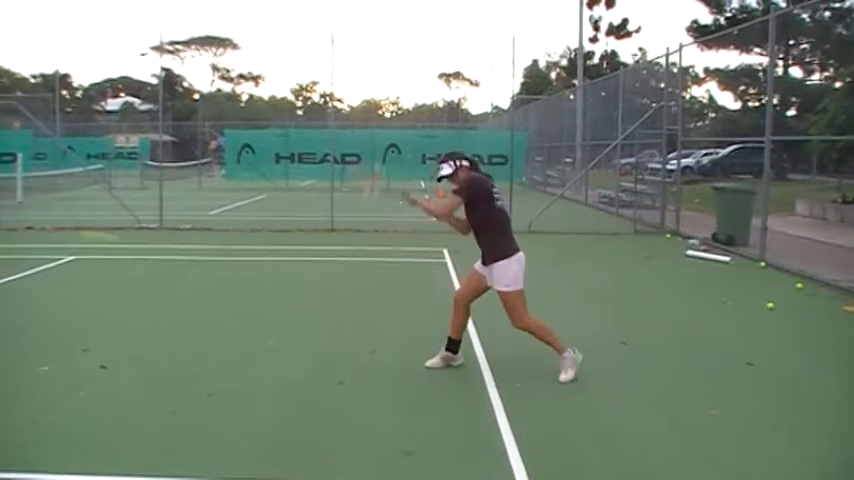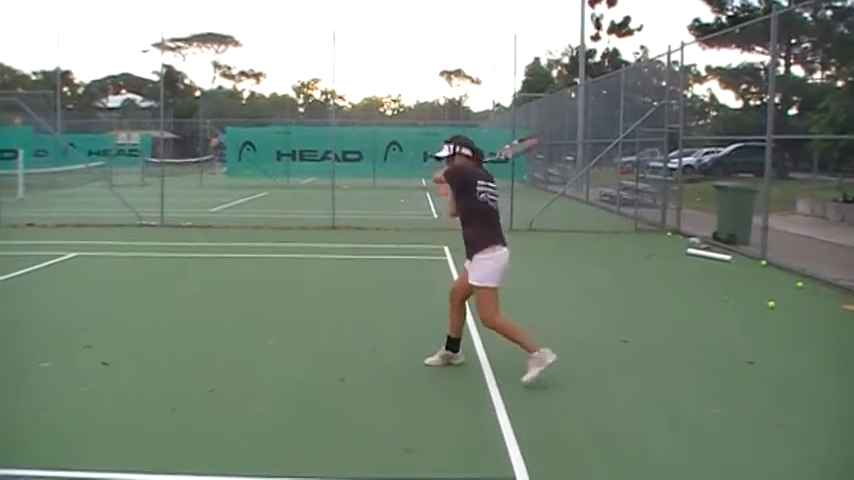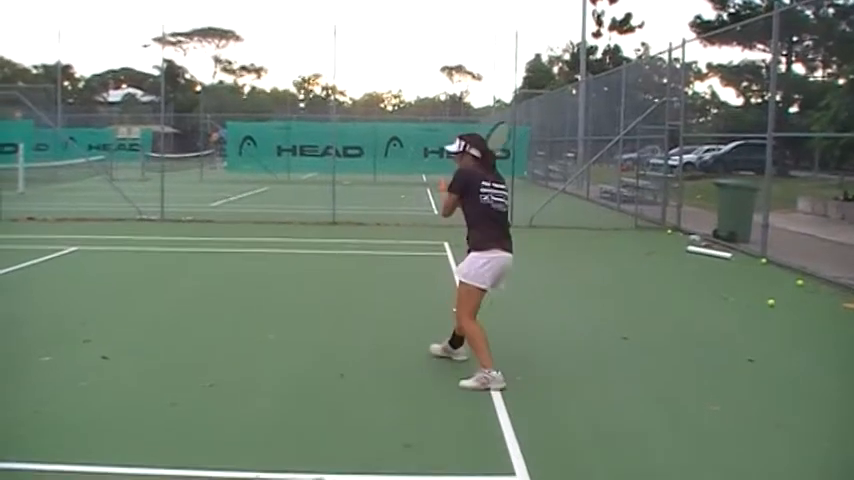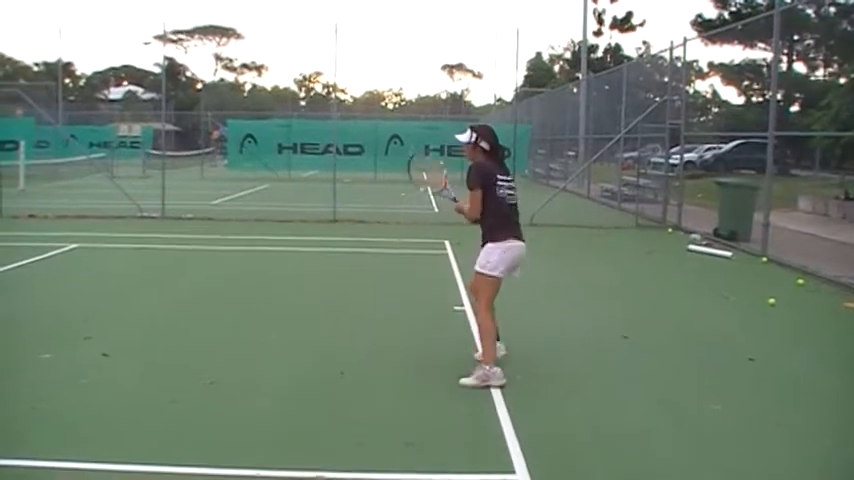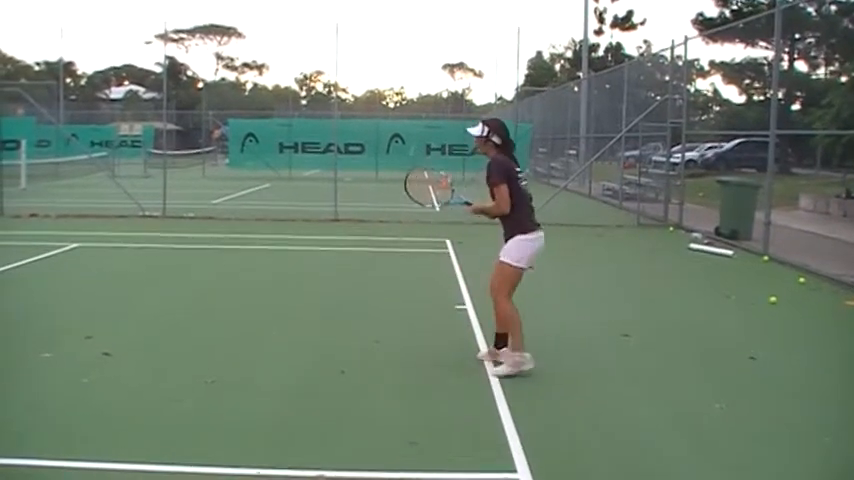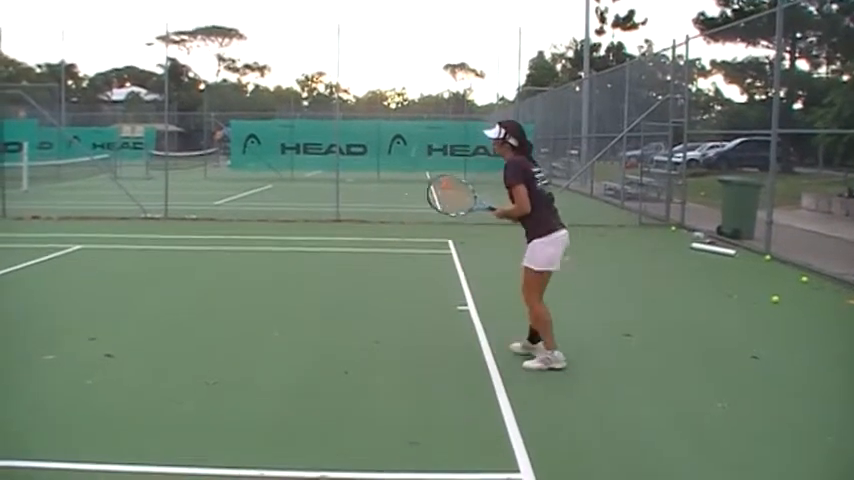
dt=0.2s
person 1, frame 1
left shoulder: (476, 183)
right shoulder: (465, 192)
left elbow: (442, 210)
right elbow: (465, 229)
left wrist: (419, 202)
right wrist: (448, 217)
left hip: (506, 261)
right hip: (489, 260)
left knee: (521, 320)
right knee: (460, 299)
left ankle: (567, 355)
right ankle: (451, 353)
person 1, frame 2
left shoulder: (462, 173)
right shoulder: (485, 177)
left elbow: (439, 178)
right elbow: (457, 210)
right wrist: (454, 186)
left hip: (487, 253)
right hip: (483, 252)
left knee: (490, 318)
right knee: (456, 295)
left ankle: (537, 355)
right ankle: (451, 352)
person 1, frame 3
left shoulder: (464, 175)
right shoulder: (499, 180)
left elbow: (446, 211)
right wrist: (465, 199)
left hip: (485, 255)
right hip: (503, 254)
left knee: (466, 317)
right knee: (464, 300)
left ankle: (489, 374)
right ankle: (454, 346)
person 1, frame 4
left shoulder: (478, 169)
right shoulder: (502, 170)
left elbow: (474, 215)
left wrist: (462, 208)
right wrist: (471, 208)
left hip: (499, 245)
right hip: (515, 244)
left knee: (481, 306)
right knee: (478, 290)
left ankle: (490, 369)
right ankle: (494, 344)
person 1, frame 5
left shoulder: (496, 164)
right shoulder: (509, 162)
left elbow: (503, 208)
left wrist: (480, 209)
right wrist: (486, 209)
left hip: (523, 237)
right hip: (527, 234)
left knee: (501, 296)
right knee: (497, 290)
left ankle: (519, 355)
right ankle: (501, 347)
person 1, frame 6
left shoulder: (513, 165)
right shoulder: (528, 163)
left elbow: (524, 208)
left wrist: (503, 212)
right wrist: (508, 212)
left hip: (545, 239)
right hip: (554, 234)
left knee: (533, 299)
right knee: (532, 296)
left ankle: (551, 354)
right ankle: (532, 343)
